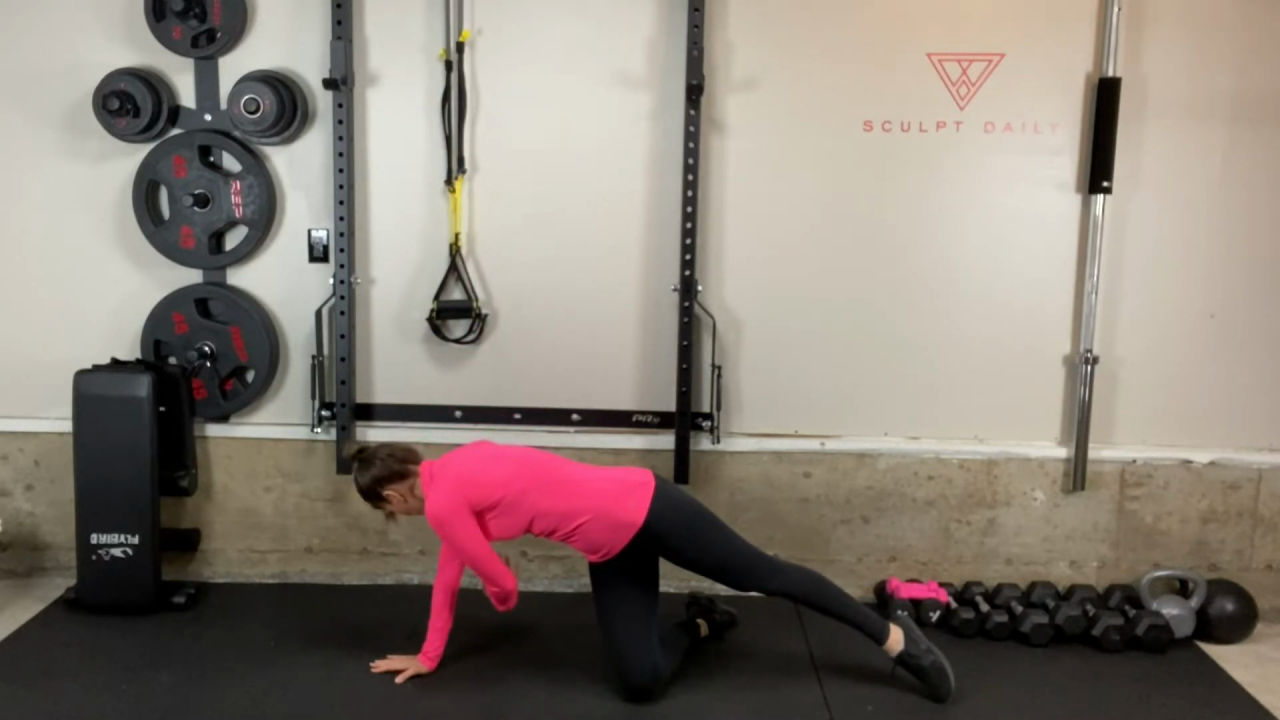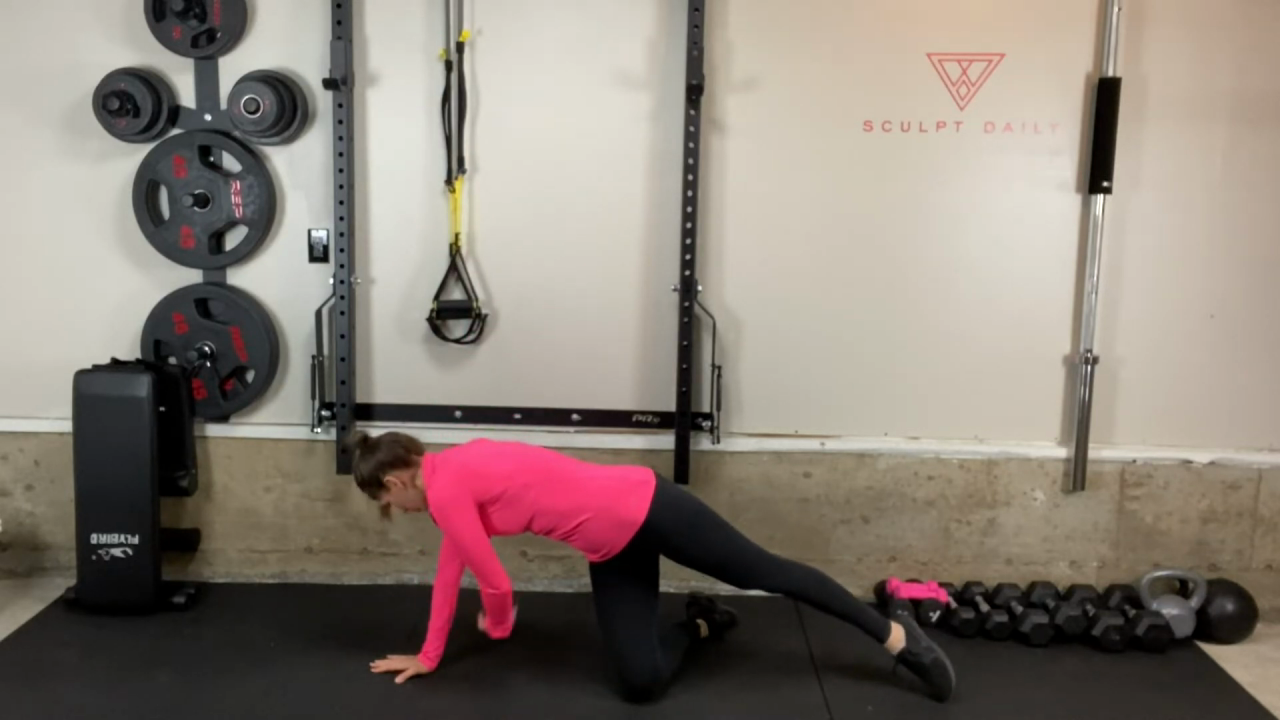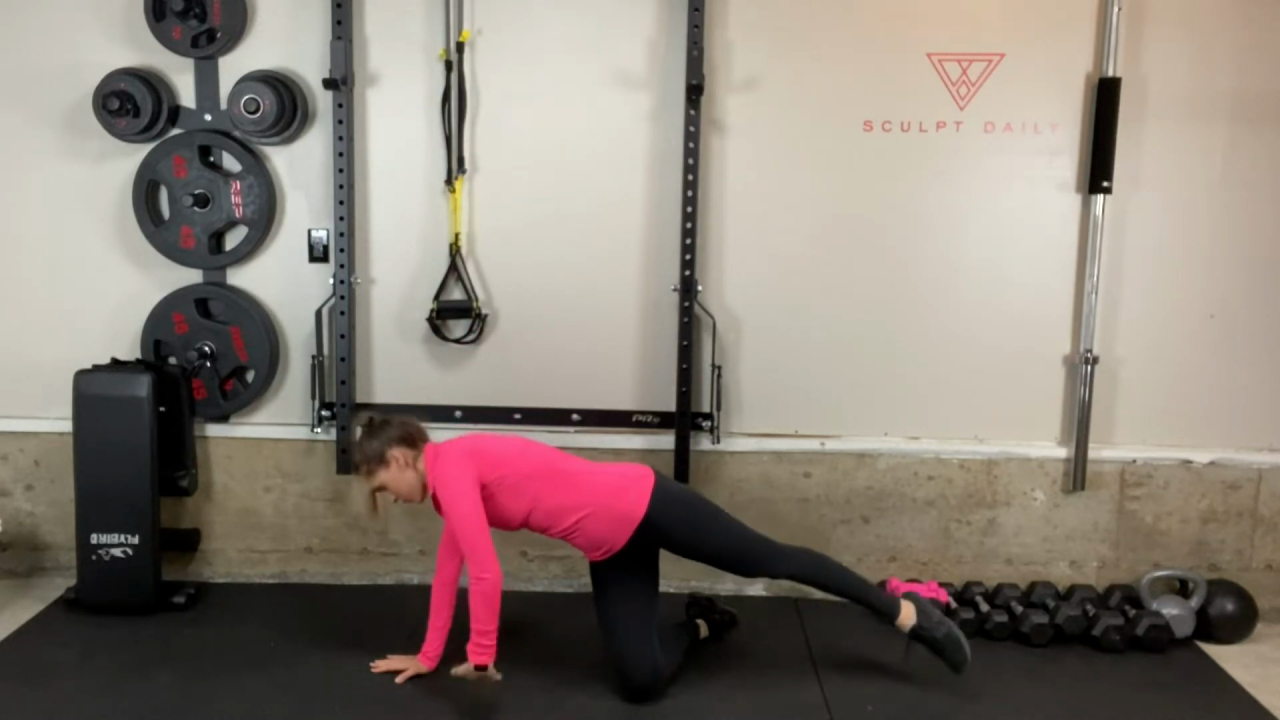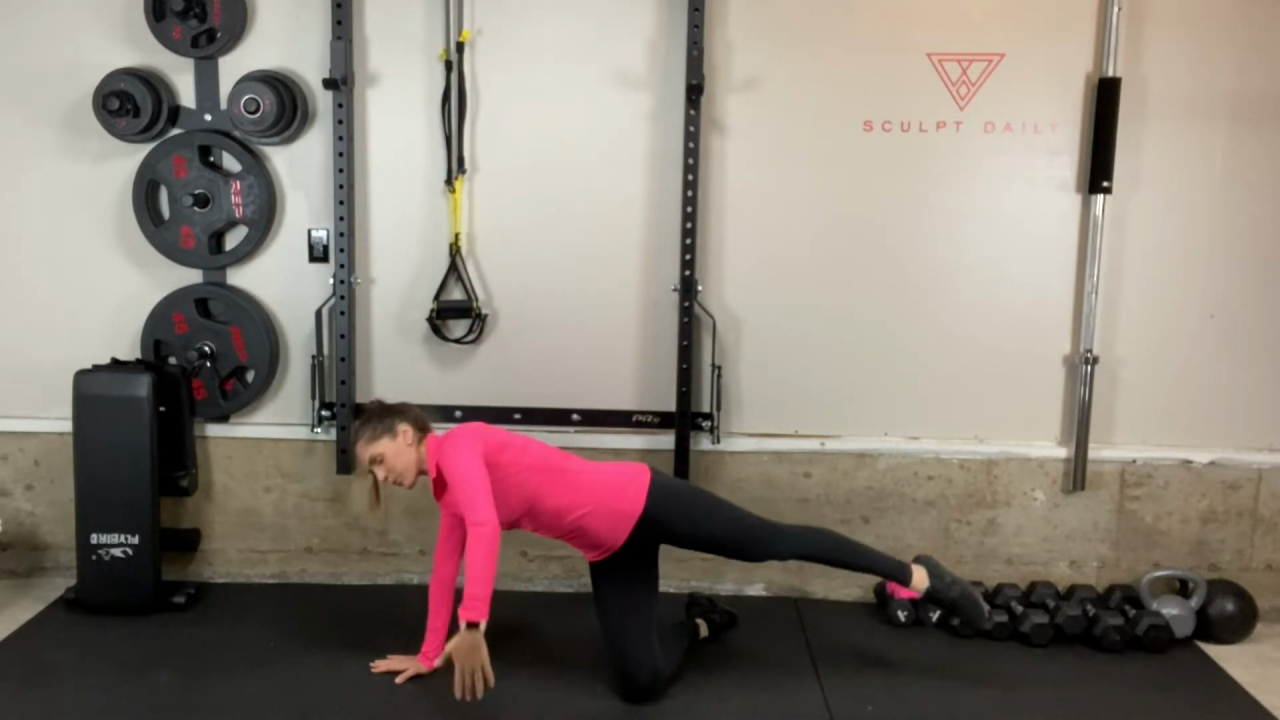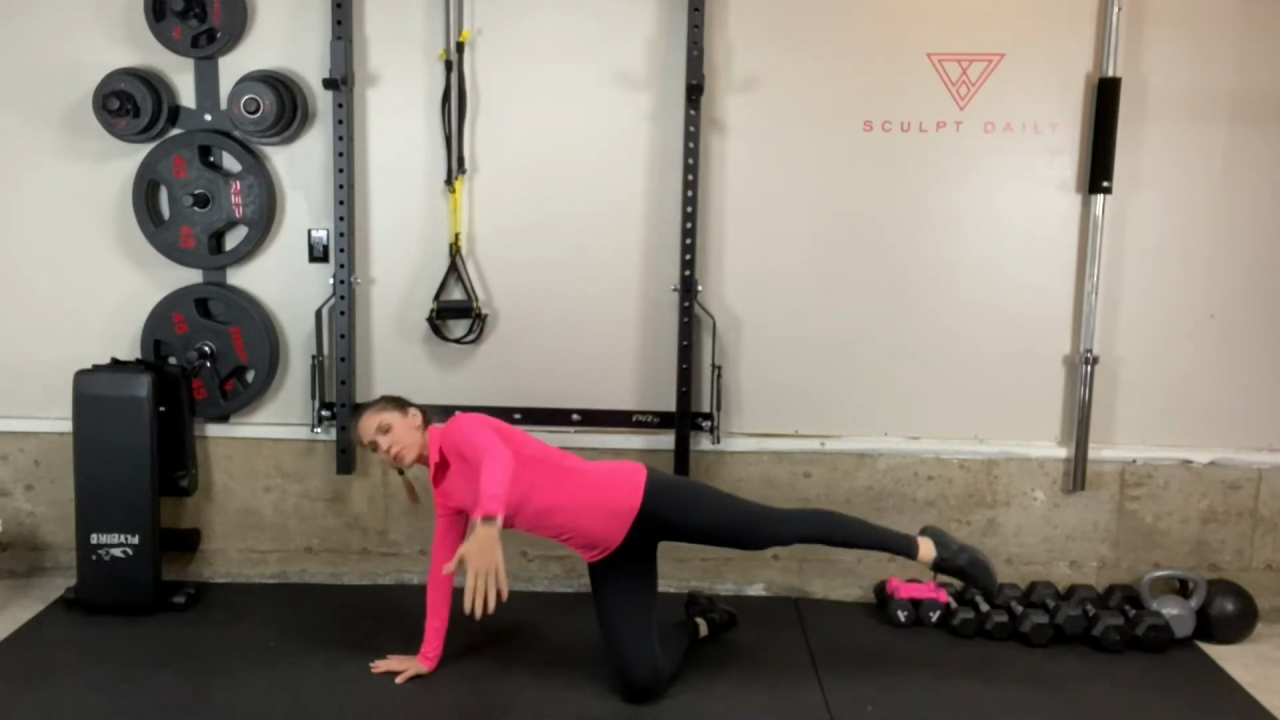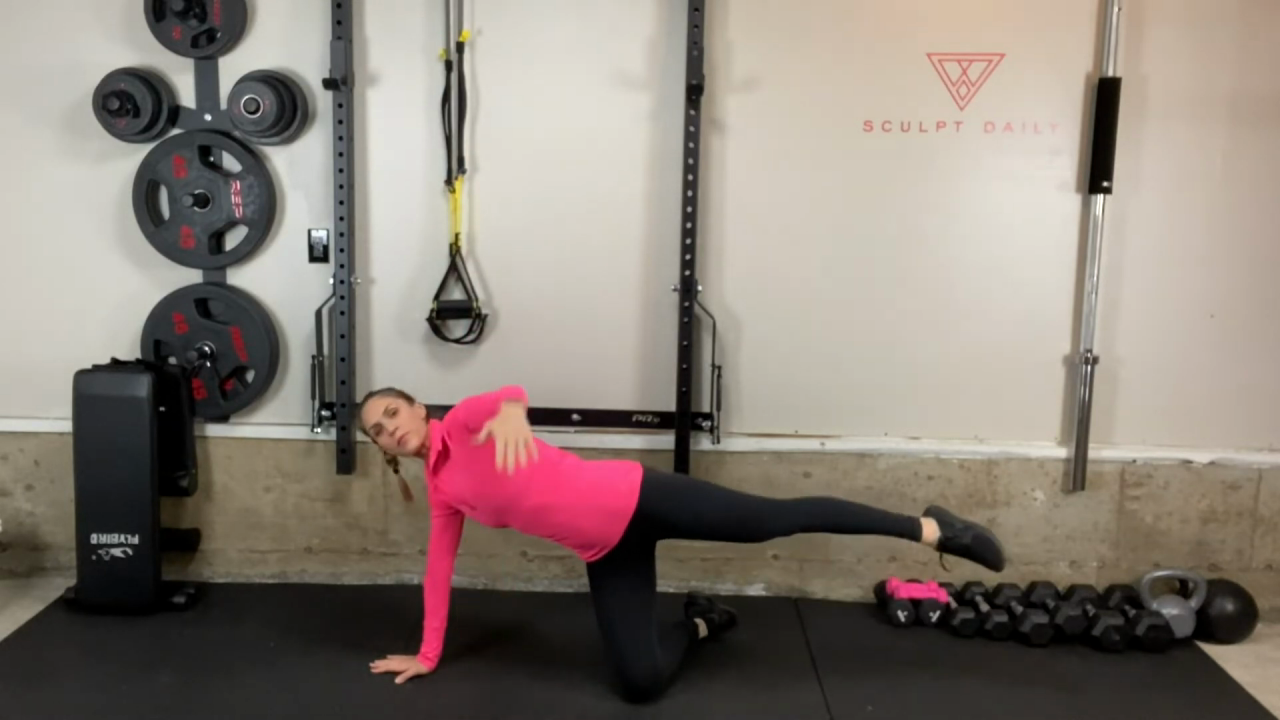
dt=0.2s
person 1, frame 1
left shoulder: (443, 502)
right shoulder: (455, 474)
left elbow: (501, 584)
right elbow: (449, 572)
left wrist: (505, 598)
right wrist: (428, 656)
left hip: (642, 508)
right hip: (610, 549)
left knee: (764, 575)
right knee: (641, 683)
left ankle: (895, 638)
right ankle: (698, 624)
person 1, frame 2
left shoulder: (446, 491)
right shoulder: (457, 473)
left elbow: (496, 586)
right elbow: (449, 571)
left wrist: (500, 623)
right wrist: (428, 656)
left hip: (642, 506)
right hip: (612, 549)
left knee: (766, 573)
right knee: (641, 683)
left ankle: (896, 636)
right ankle: (698, 624)
person 1, frame 3
left shoulder: (451, 466)
right shoulder: (454, 480)
left elbow: (487, 575)
right elbow: (448, 570)
left wrist: (483, 657)
right wrist: (429, 655)
left hip: (642, 504)
right hip: (611, 548)
left knee: (771, 559)
right knee: (641, 683)
left ankle: (905, 613)
right ankle: (698, 624)
person 1, frame 4
left shoulder: (457, 445)
right shoulder: (448, 491)
left elbow: (486, 533)
right elbow: (445, 567)
left wrist: (472, 628)
right wrist: (428, 653)
left hip: (640, 501)
right hip: (610, 549)
left knee: (777, 542)
right knee: (642, 681)
left ankle: (918, 578)
right ankle: (697, 623)
person 1, frame 5
left shoulder: (461, 429)
right shoulder: (445, 490)
left elbow: (498, 467)
right elbow: (444, 567)
left wrist: (488, 527)
right wrist: (428, 653)
left hip: (635, 498)
right hip: (607, 548)
left knee: (779, 528)
right knee: (641, 681)
left ankle: (926, 548)
right ankle: (696, 622)
person 1, frame 6
left shoulder: (464, 423)
right shoulder: (441, 488)
left elbow: (510, 391)
right elbow: (440, 566)
left wrist: (509, 413)
right wrist: (427, 654)
left hip: (632, 498)
right hip: (606, 548)
left knee: (778, 517)
right knee: (639, 683)
left ankle: (929, 528)
right ankle: (697, 623)
